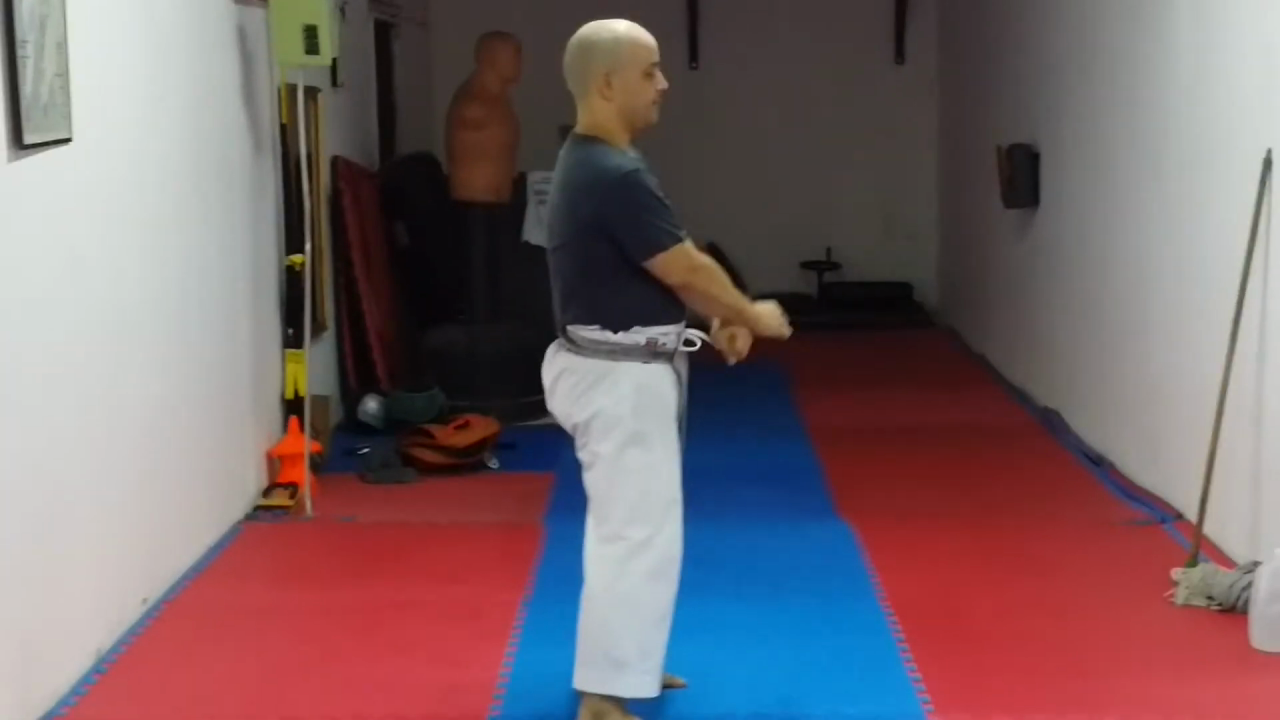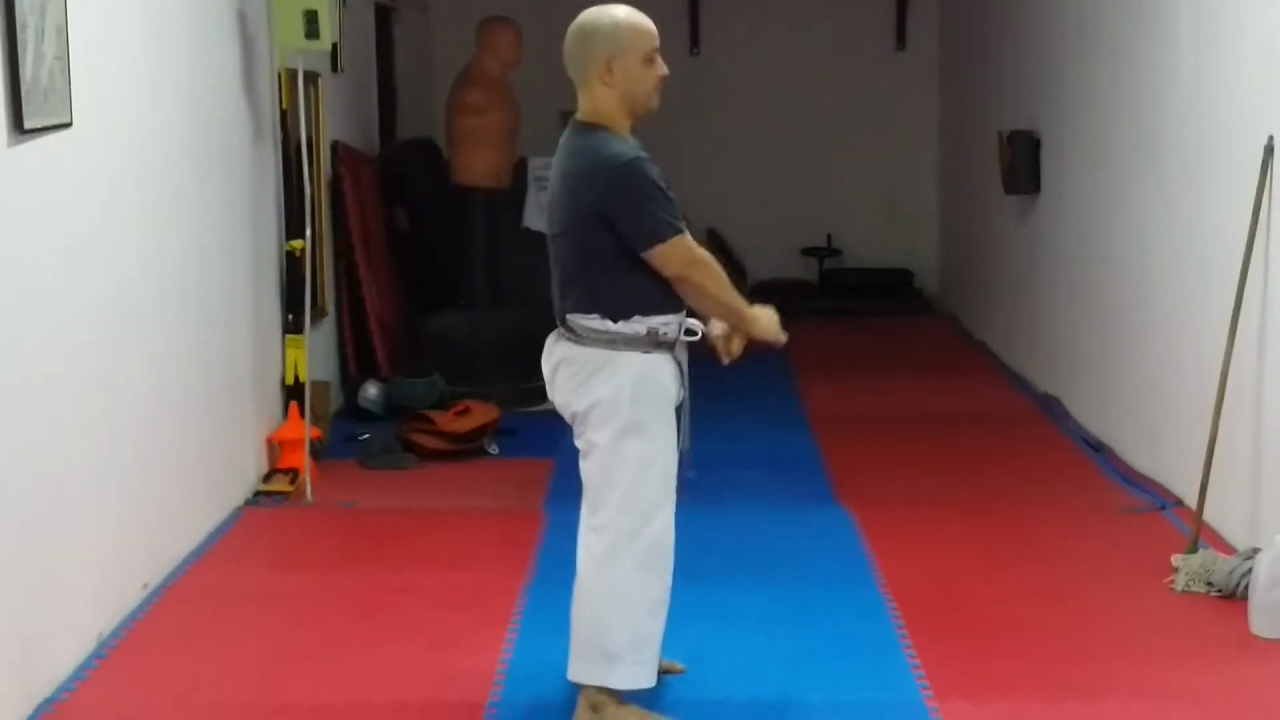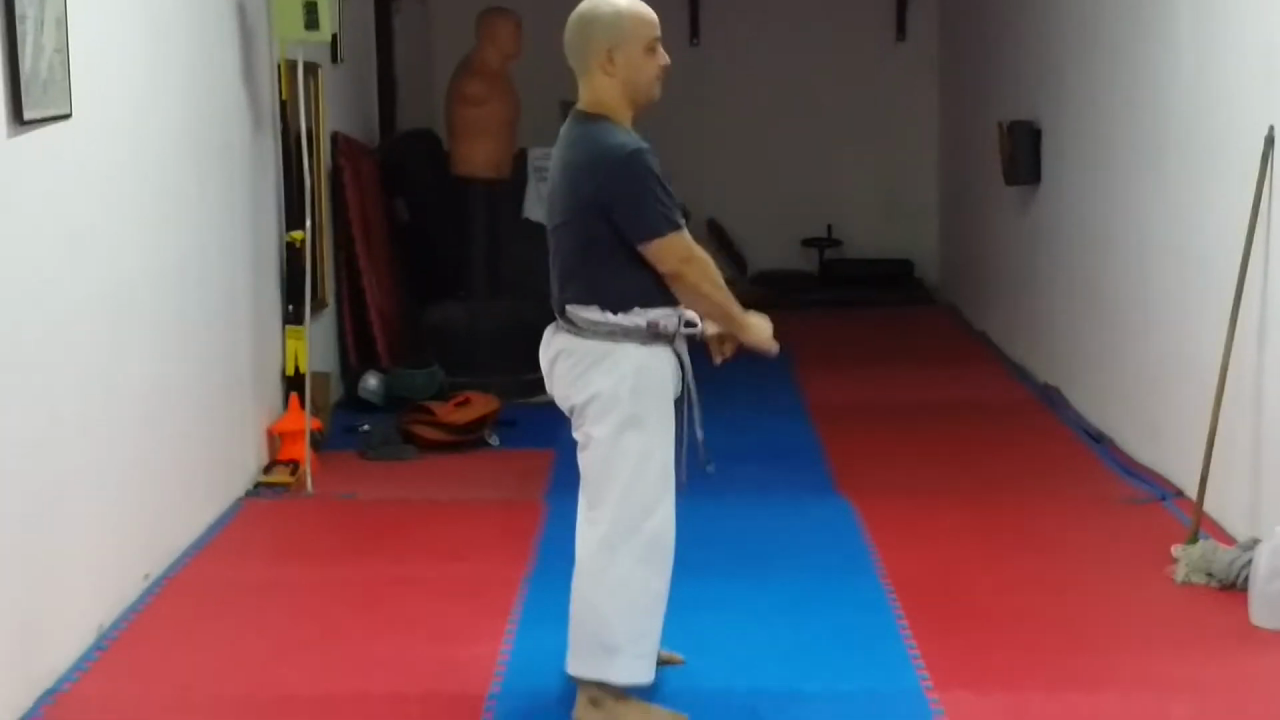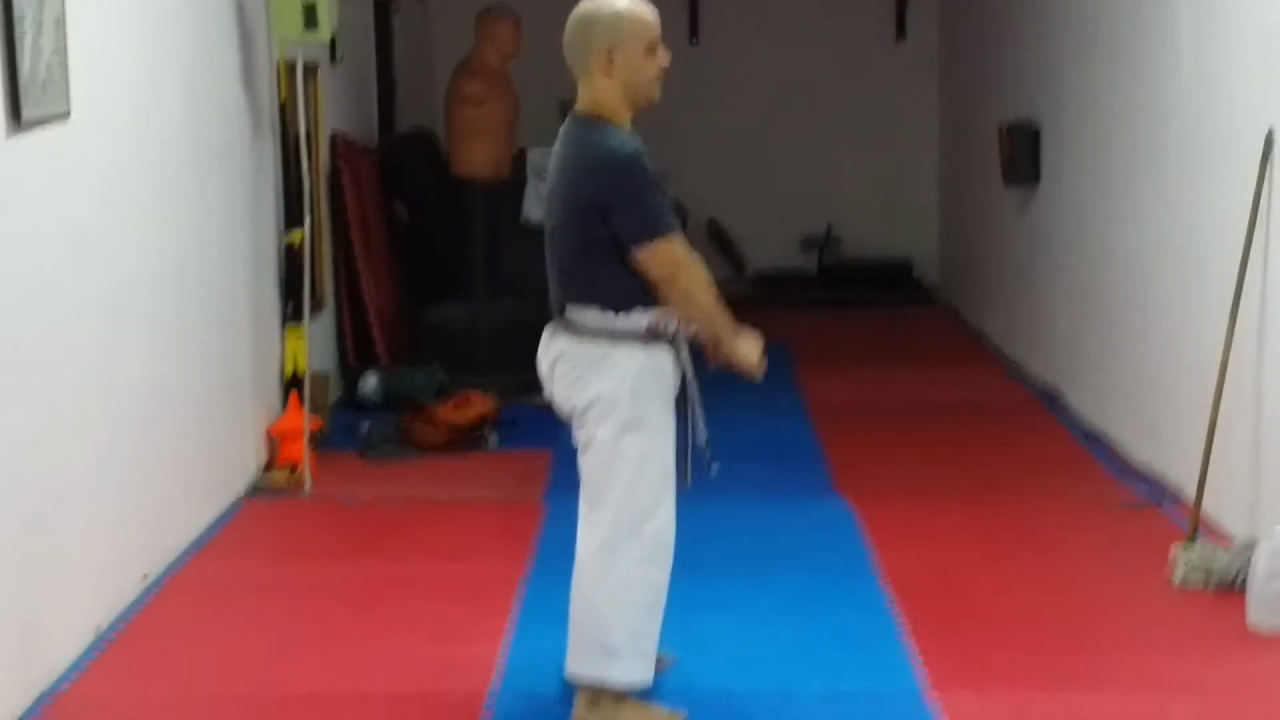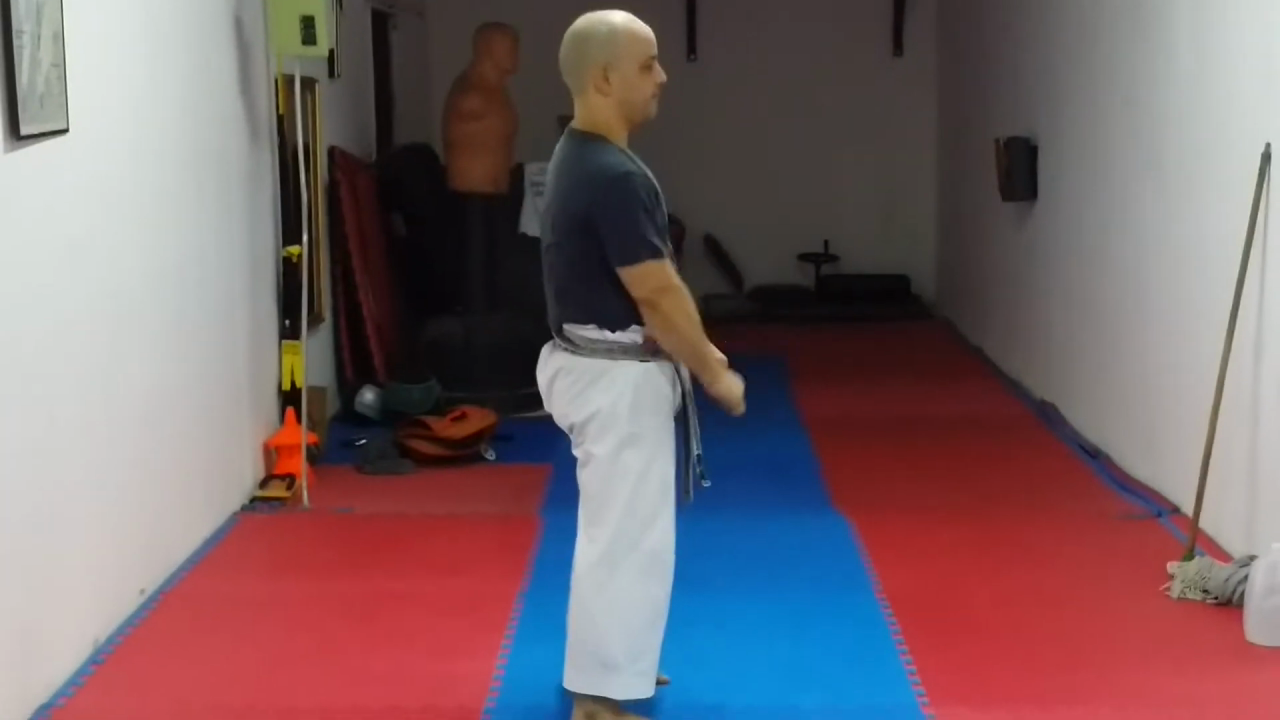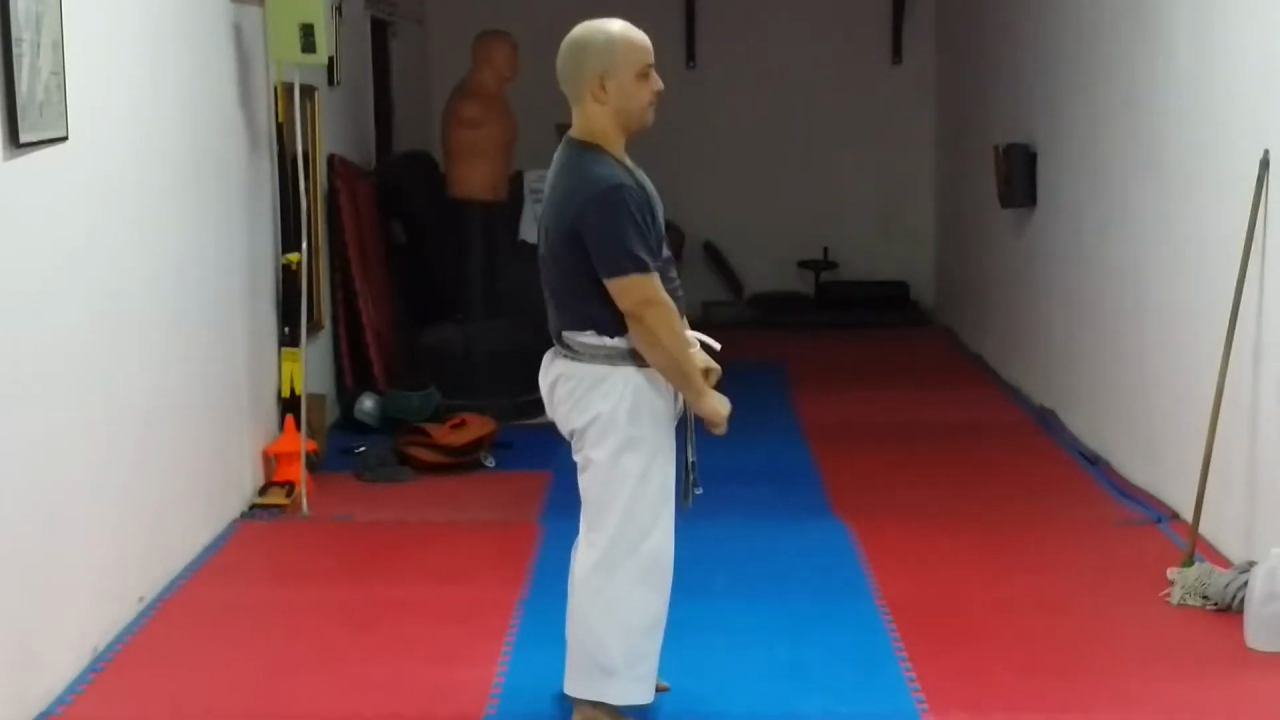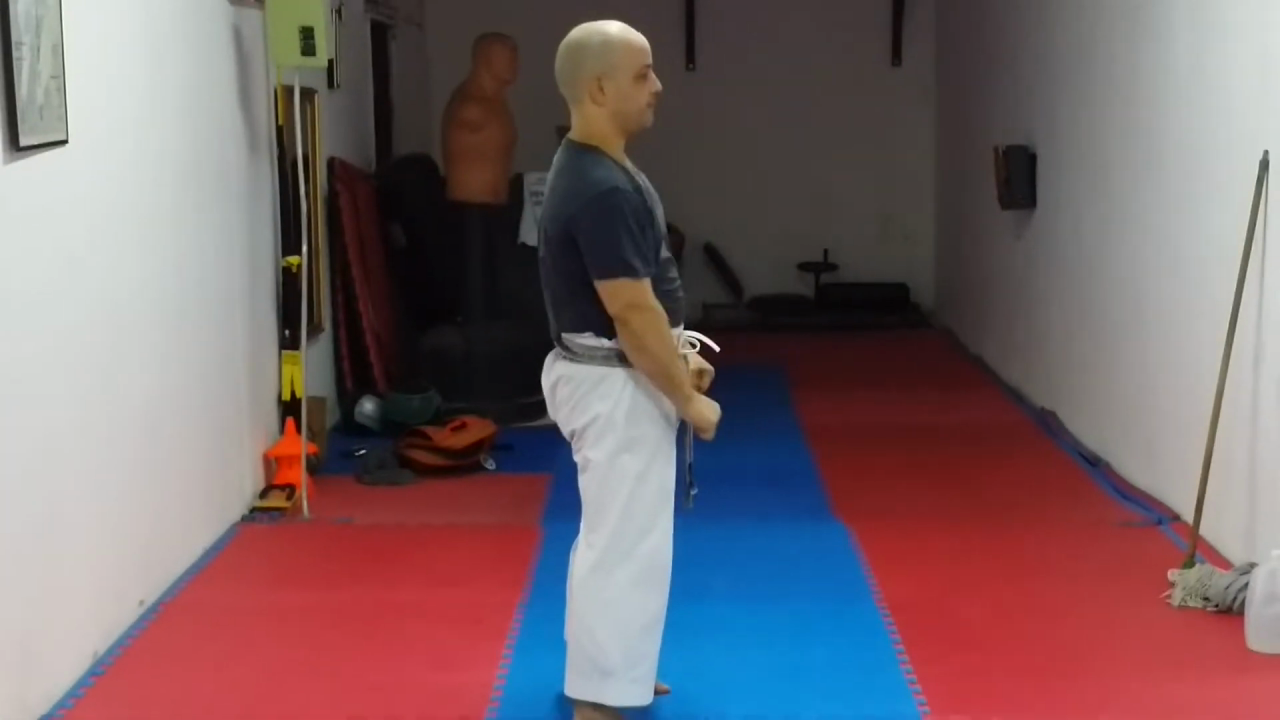
dt=0.1s
person 1, frame 1
left shoulder: (592, 163)
right shoulder: (612, 176)
left elbow: (664, 265)
right elbow: (685, 269)
left wrist: (720, 315)
right wrist: (751, 313)
left hip: (614, 370)
right hip: (620, 378)
left knee: (623, 524)
right knee: (639, 536)
left ankle: (614, 662)
person 1, frame 2
left shoulder: (590, 150)
right shoulder: (616, 164)
left elbow: (657, 263)
right elbow: (683, 264)
left wrist: (716, 315)
right wrist: (747, 316)
left hip: (614, 359)
right hip: (621, 368)
left knee: (624, 515)
right knee: (629, 526)
left ankle: (615, 649)
person 1, frame 3
left shoulder: (589, 140)
right shoulder: (617, 155)
right elbow: (679, 261)
left wrist: (709, 314)
right wrist: (741, 321)
left hip: (610, 349)
right hip: (619, 359)
left knee: (624, 509)
right knee: (628, 521)
left ankle: (613, 645)
person 1, frame 4
left shoulder: (589, 141)
right shoulder: (614, 156)
right elbow: (671, 269)
left wrist: (706, 326)
right wrist: (731, 340)
left hip: (605, 350)
right hip: (615, 360)
left knee: (620, 510)
right knee: (629, 520)
left ankle: (610, 647)
person 1, frame 5
left shoulder: (587, 158)
right shoulder: (610, 175)
right elbow: (657, 294)
left wrist: (695, 353)
right wrist: (715, 373)
left hip: (604, 367)
right hip: (616, 376)
left knee: (617, 526)
right knee: (628, 536)
left ankle: (607, 660)
person 1, frame 6
left shoulder: (591, 167)
right shoulder: (604, 186)
right elbow: (642, 306)
left wrist: (685, 354)
right wrist: (698, 393)
left hip: (612, 375)
right hip: (615, 383)
left knee: (619, 532)
right knee: (627, 541)
person 1, frame 7
left shoulder: (593, 169)
right shoulder: (600, 189)
right elbow: (632, 311)
left wrist: (679, 358)
right wrist: (688, 399)
left hip: (612, 377)
right hip: (615, 385)
left knee: (620, 534)
right knee: (625, 542)
person 2, frame 1
left shoulder: (501, 95)
right shoulder: (473, 102)
left hip: (494, 205)
right hip: (475, 209)
right knee: (480, 285)
left ankle: (489, 324)
person 2, frame 2
left shoulder: (499, 85)
right shoulder: (473, 88)
left hip: (496, 194)
right hip: (475, 196)
left knee: (494, 268)
right knee: (479, 270)
left ankle: (489, 315)
person 2, frame 3
left shoulder: (499, 76)
right shoulder: (473, 79)
left hip: (496, 185)
right hip: (475, 188)
left knee: (496, 259)
right knee: (479, 260)
person 2, frame 4
left shoulder: (498, 75)
right shoulder: (473, 79)
left hip: (495, 185)
right hip: (474, 189)
left knee: (493, 260)
right knee: (478, 262)
person 2, frame 5
left shoulder: (496, 90)
right shoulder: (470, 94)
left hip: (493, 200)
right hip: (472, 204)
left knee: (492, 275)
right knee: (476, 276)
person 2, frame 6
left shoulder: (496, 98)
right shoulder: (470, 102)
left hip: (492, 207)
right hip: (471, 210)
left knee: (489, 282)
right knee: (475, 282)
left ankle: (484, 325)
person 2, frame 7
left shoulder: (496, 101)
right shoulder: (469, 105)
left hip: (492, 211)
right hip: (471, 214)
left knee: (490, 285)
right knee: (475, 286)
